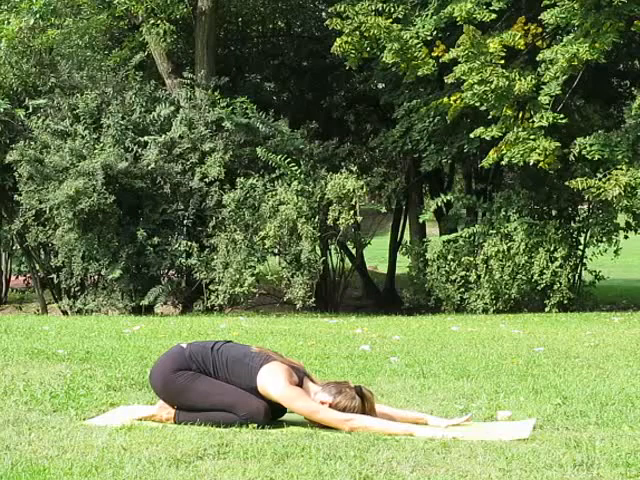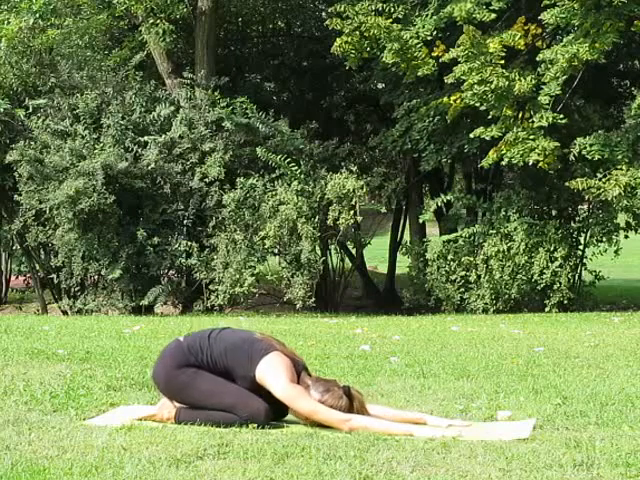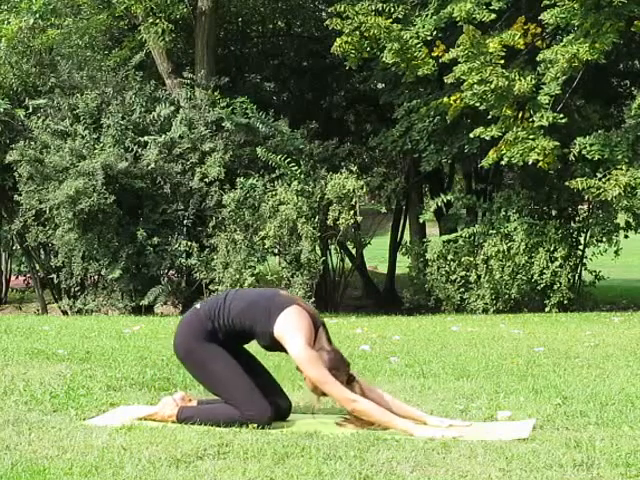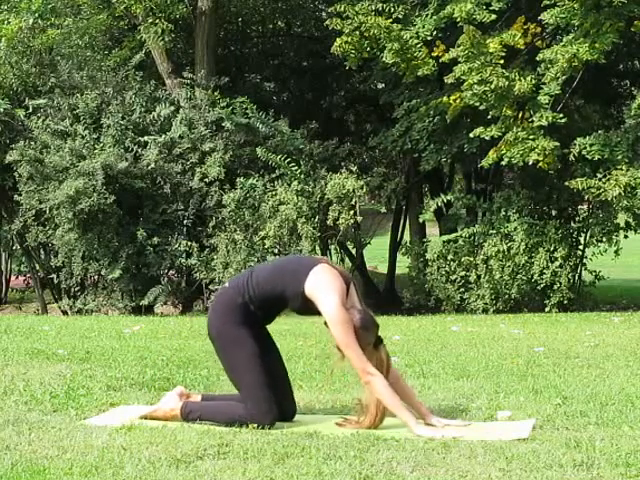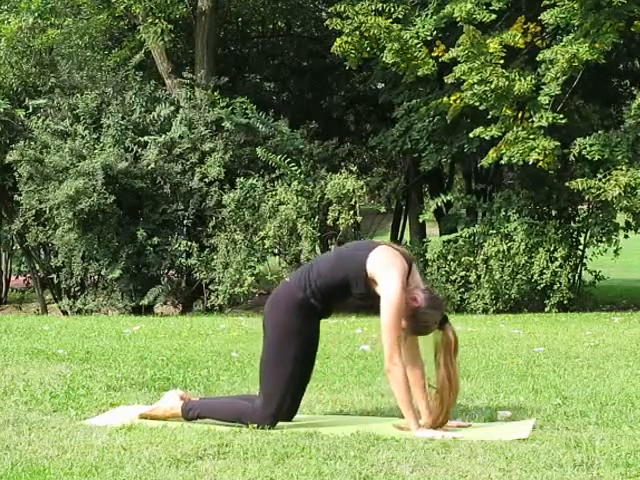
dt=1s
person 1, frame 1
left shoulder: (305, 383)
right shoulder: (283, 387)
left elbow: (370, 408)
right elbow: (348, 421)
left wrist: (431, 419)
right wrist: (416, 431)
left hip: (195, 360)
right hip: (172, 369)
left knee: (273, 411)
right knee: (254, 413)
left ankle: (184, 403)
right ankle: (173, 414)
person 1, frame 2
left shoulder: (301, 380)
right shoulder: (283, 383)
left elbow: (365, 407)
right elbow: (345, 421)
left wrist: (429, 419)
right wrist: (416, 431)
left hip: (198, 358)
right hip: (174, 366)
left knee: (277, 410)
right knee: (257, 413)
left ankle: (188, 401)
right ankle: (175, 414)
person 1, frame 3
left shoulder: (318, 340)
right shoulder: (301, 345)
left elbow: (369, 391)
right elbow: (352, 401)
left wrist: (428, 418)
right wrist: (415, 429)
left hip: (219, 337)
right hip: (196, 336)
left knee: (280, 408)
right knee: (259, 414)
left ankle: (189, 402)
right ankle: (176, 412)
person 1, frame 4
left shoulder: (347, 298)
right shoulder: (334, 304)
left elbow: (383, 364)
right elbow: (368, 373)
left wrist: (428, 415)
right wrist: (416, 425)
left hip: (249, 317)
right hip: (230, 314)
left knee: (284, 410)
right knee: (262, 415)
left ankle: (192, 397)
right ankle: (179, 409)
person 1, frame 5
left shoulder: (410, 282)
right shoulder: (395, 284)
left elbow: (411, 355)
right elbow: (394, 363)
left wrist: (428, 414)
right wrist: (415, 427)
left hip: (307, 311)
right hip: (291, 306)
left knee: (284, 411)
right knee: (266, 416)
left ankle: (191, 398)
right ankle: (179, 407)
